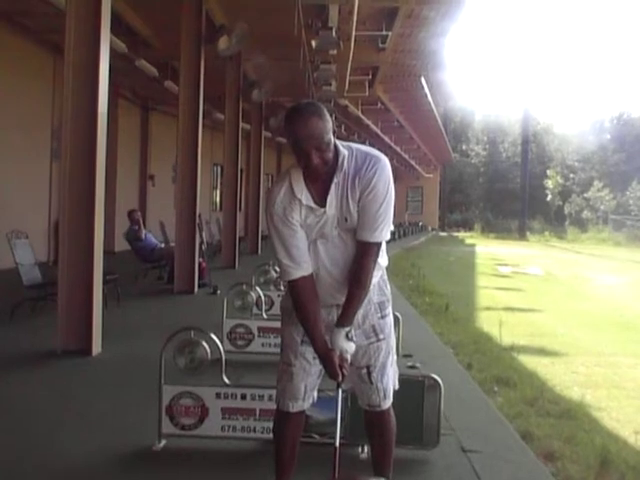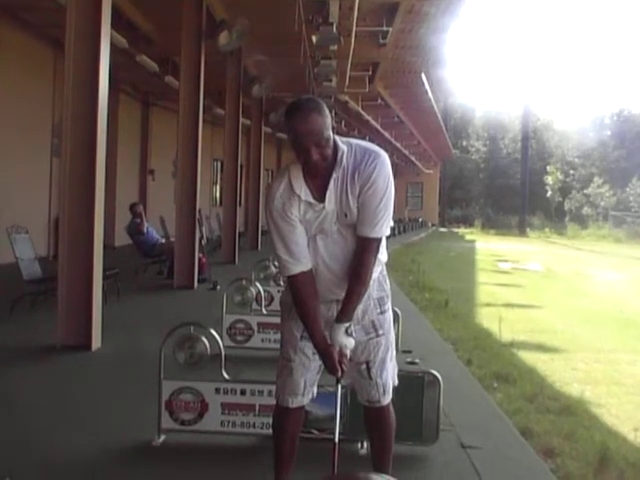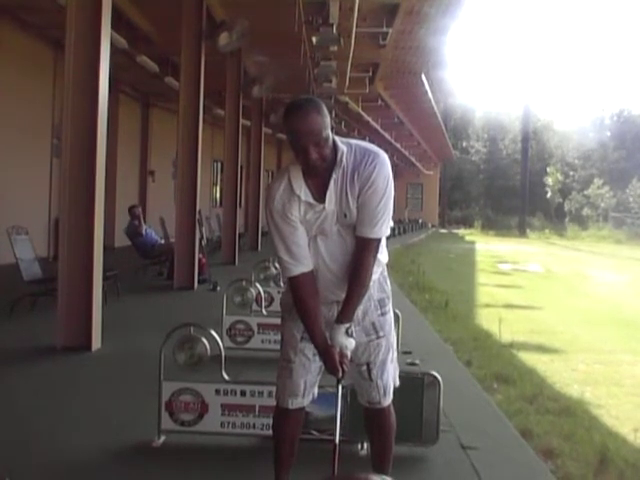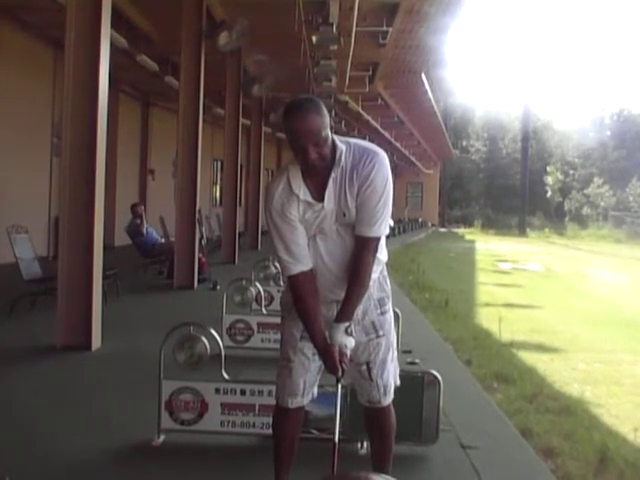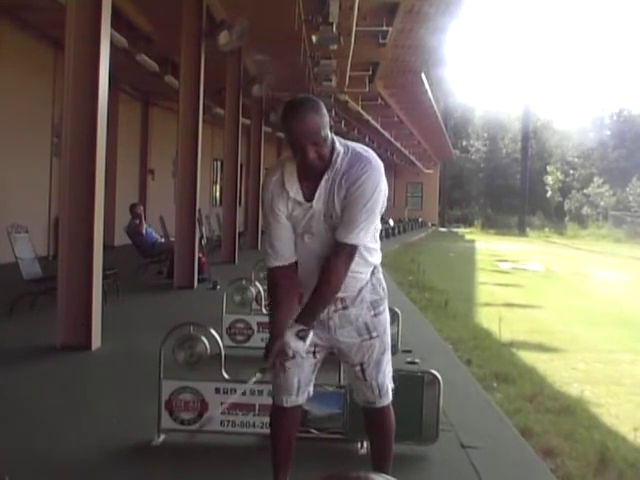
dt=0.7s
person 1, frame 1
left shoulder: (372, 168)
right shoulder: (282, 197)
left elbow: (369, 253)
right elbow: (298, 276)
left wrist: (343, 328)
right wrist: (322, 347)
left hip: (366, 300)
right hip: (308, 303)
left knee: (378, 400)
right knee: (290, 401)
person 1, frame 2
left shoulder: (371, 163)
right shoulder: (282, 192)
left elbow: (369, 248)
right elbow: (298, 272)
left wrist: (343, 323)
right wrist: (321, 342)
left hip: (365, 295)
right hip: (308, 299)
left knee: (378, 395)
right knee: (290, 396)
person 1, frame 3
left shoulder: (371, 163)
right shoulder: (282, 193)
left elbow: (367, 250)
right elbow: (299, 273)
left wrist: (343, 324)
right wrist: (321, 343)
left hip: (365, 296)
right hip: (308, 300)
left knee: (378, 397)
right knee: (290, 398)
person 1, frame 4
left shoulder: (370, 163)
right shoulder: (281, 192)
left elbow: (367, 249)
right elbow: (299, 272)
left wrist: (343, 322)
right wrist: (322, 342)
left hip: (365, 297)
right hip: (307, 300)
left knee: (378, 396)
right knee: (290, 397)
person 1, frame 5
left shoulder: (365, 169)
right shoulder: (276, 184)
left elbow: (342, 255)
right elbow: (281, 265)
left wrist: (305, 325)
right wrist: (278, 330)
left hip: (358, 298)
right hip: (300, 299)
left knee: (376, 397)
right knee: (286, 396)
